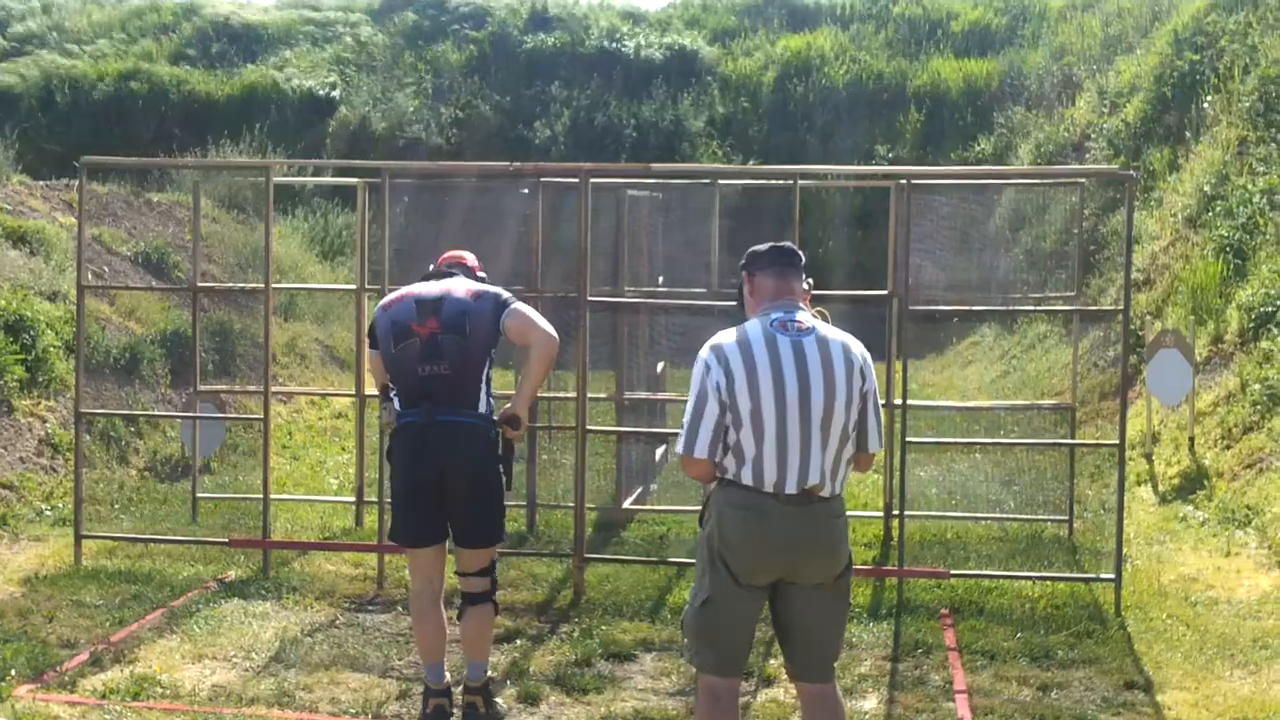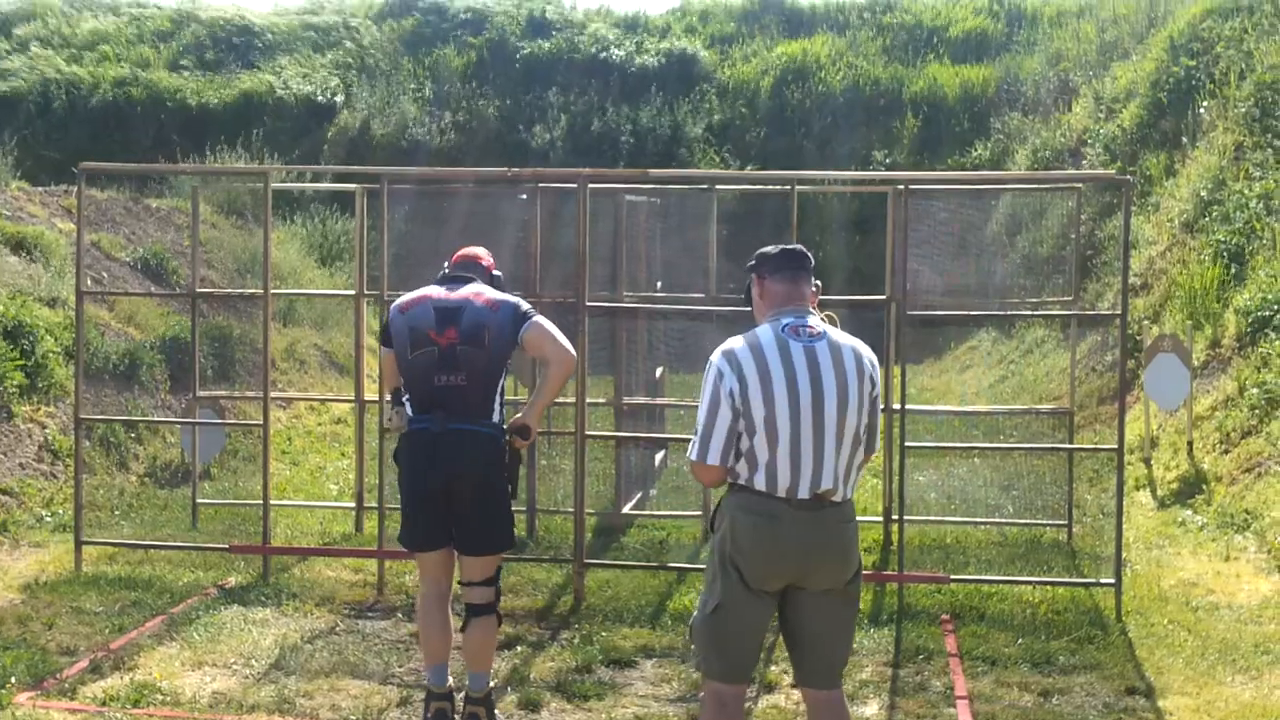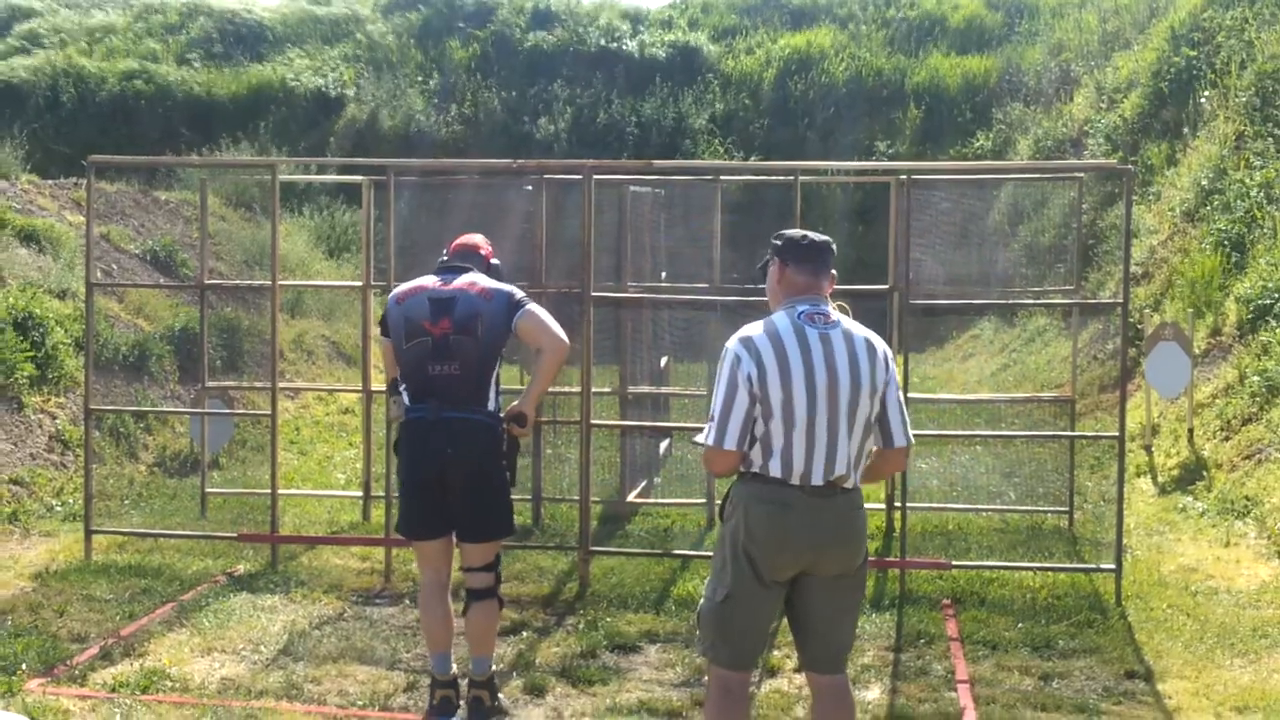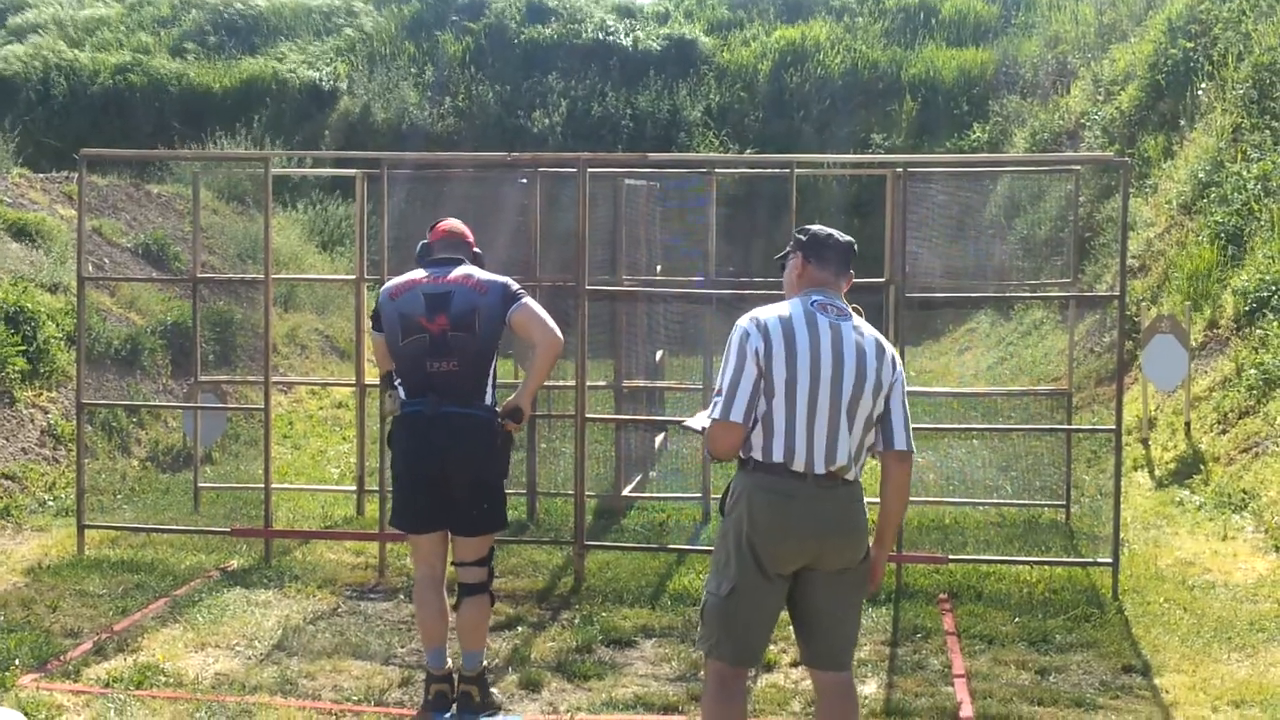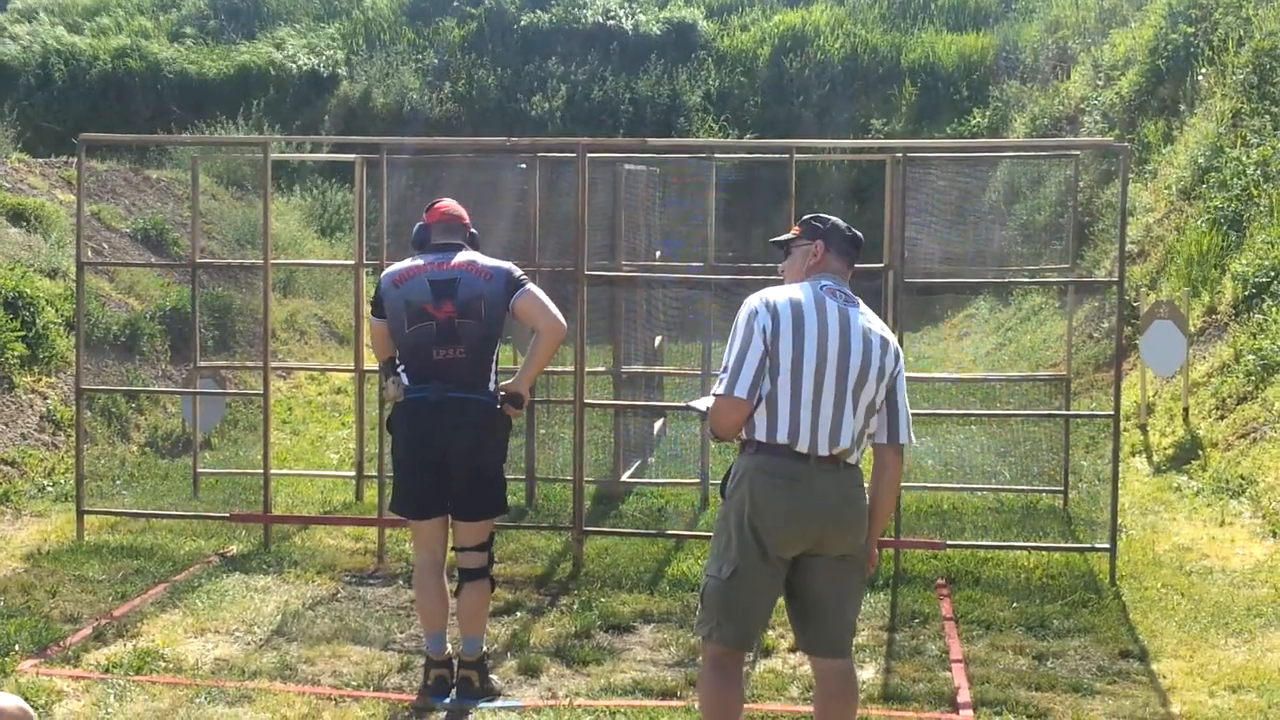
dt=0.4s
person 1, frame 1
left shoulder: (722, 351)
right shoulder: (852, 353)
left elbow: (695, 465)
right elbow: (864, 458)
left hip: (742, 521)
right hip: (820, 525)
left knee: (718, 676)
right knee: (818, 678)
person 1, frame 2
left shoulder: (734, 357)
right shoulder: (861, 358)
left elbow: (708, 472)
left hip: (754, 528)
right hip: (831, 530)
left knee: (724, 682)
person 1, frame 3
left shoulder: (749, 344)
right shoulder: (872, 348)
left elbow: (721, 461)
right elbow: (896, 457)
left wrist: (753, 451)
left hip: (765, 516)
right hip: (841, 519)
left knee: (729, 669)
right knee: (830, 671)
person 1, frame 4
left shoulder: (759, 326)
right shoulder: (879, 350)
left elbow: (723, 440)
right elbow: (898, 463)
left wrist: (714, 441)
right wrist: (881, 548)
left hip: (766, 504)
right hip: (841, 512)
left knee: (727, 664)
right knee: (833, 668)
person 1, frame 5
left shoulder: (768, 306)
right shoulder: (881, 337)
left elbow: (728, 414)
right elbow: (891, 455)
left wrist: (721, 428)
right wrist: (870, 537)
left hip: (767, 487)
right hip: (841, 497)
left knee: (723, 646)
right knee: (833, 654)
person 2, frame 1
left shoulder: (388, 307)
right shoulder: (487, 297)
left elbow: (381, 381)
right elbow: (545, 338)
right wrist: (521, 404)
left hip: (411, 446)
right hip: (470, 443)
left knee: (425, 582)
right knee: (477, 577)
person 2, frame 2
left shoulder: (402, 308)
right shoulder: (505, 306)
left elbow: (391, 383)
right elbow: (563, 356)
right wrist: (532, 415)
left hip: (420, 452)
right hip: (479, 452)
left knee: (433, 584)
right knee: (481, 588)
person 2, frame 3
left shoulder: (400, 298)
right shoulder: (500, 294)
left elbow: (392, 371)
right elbow: (556, 343)
right wrist: (527, 403)
left hip: (418, 441)
right hip: (475, 441)
left knee: (432, 572)
right knee: (482, 573)
person 2, frame 4
left shoulder: (391, 292)
right shoulder: (495, 287)
left elbow: (384, 365)
right elbow: (550, 338)
right wrist: (523, 398)
left hip: (414, 436)
right hip: (473, 435)
left knee: (427, 569)
right knee: (474, 567)
person 2, frame 5
left shoulder: (392, 279)
right shoulder: (497, 273)
left elbow: (382, 351)
right elbow: (554, 325)
right wrist: (520, 384)
left hip: (416, 422)
right hip: (475, 420)
left knee: (427, 553)
right knee: (474, 553)
left ankle: (437, 666)
right ankle: (471, 668)
